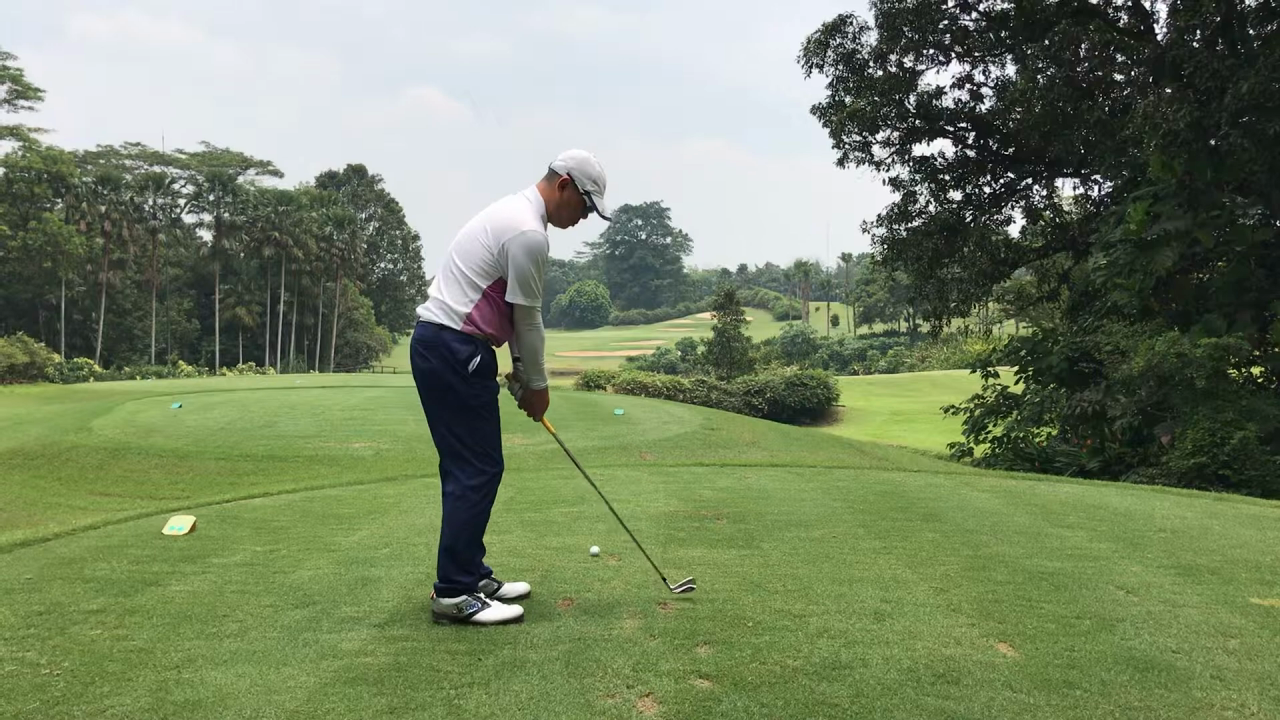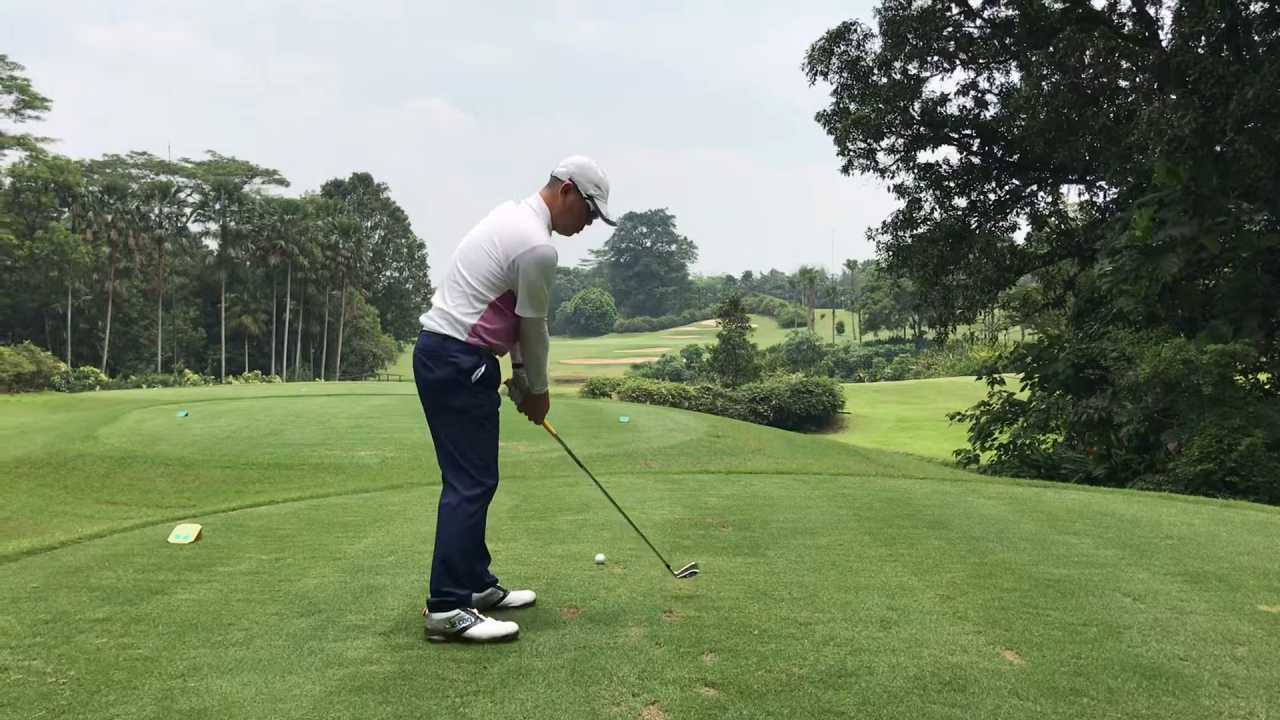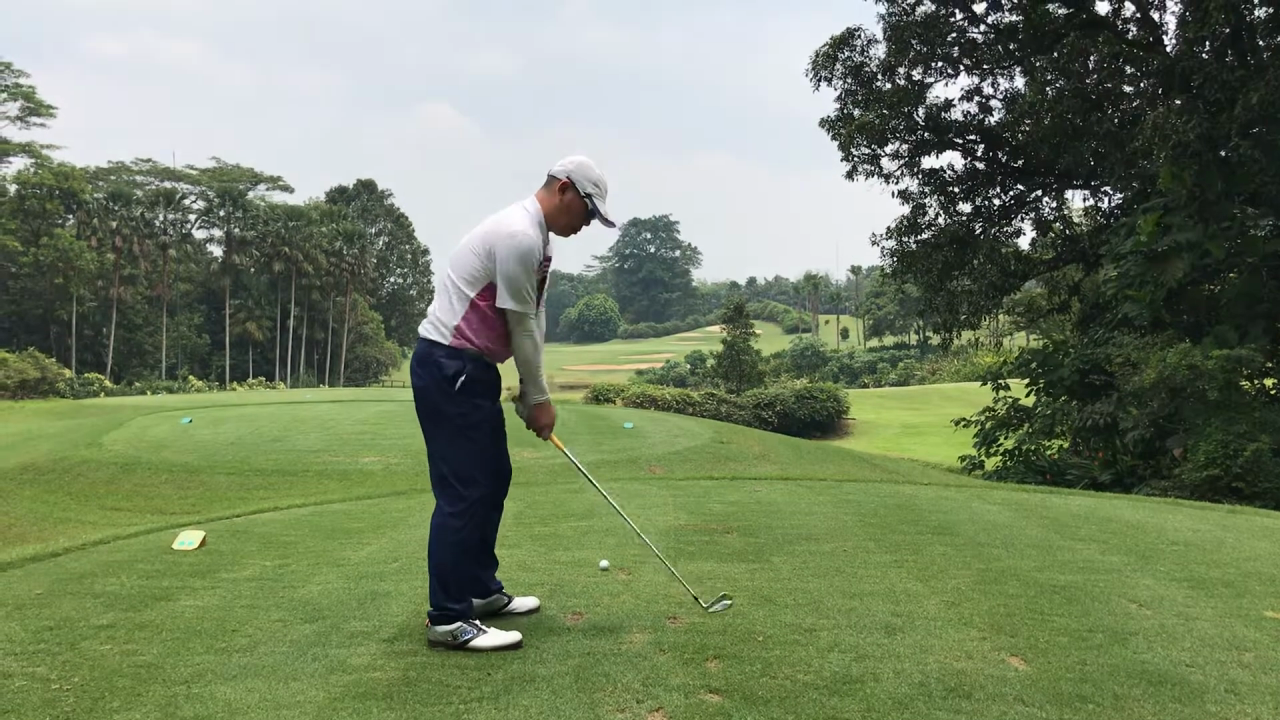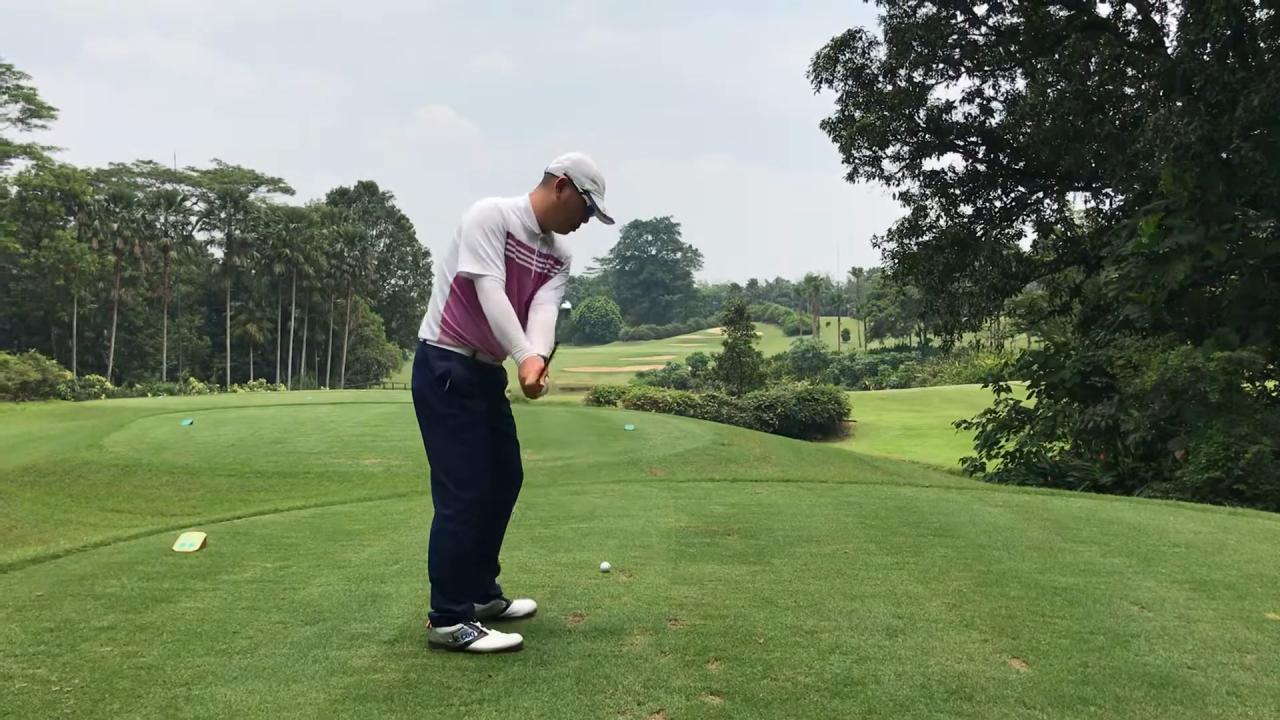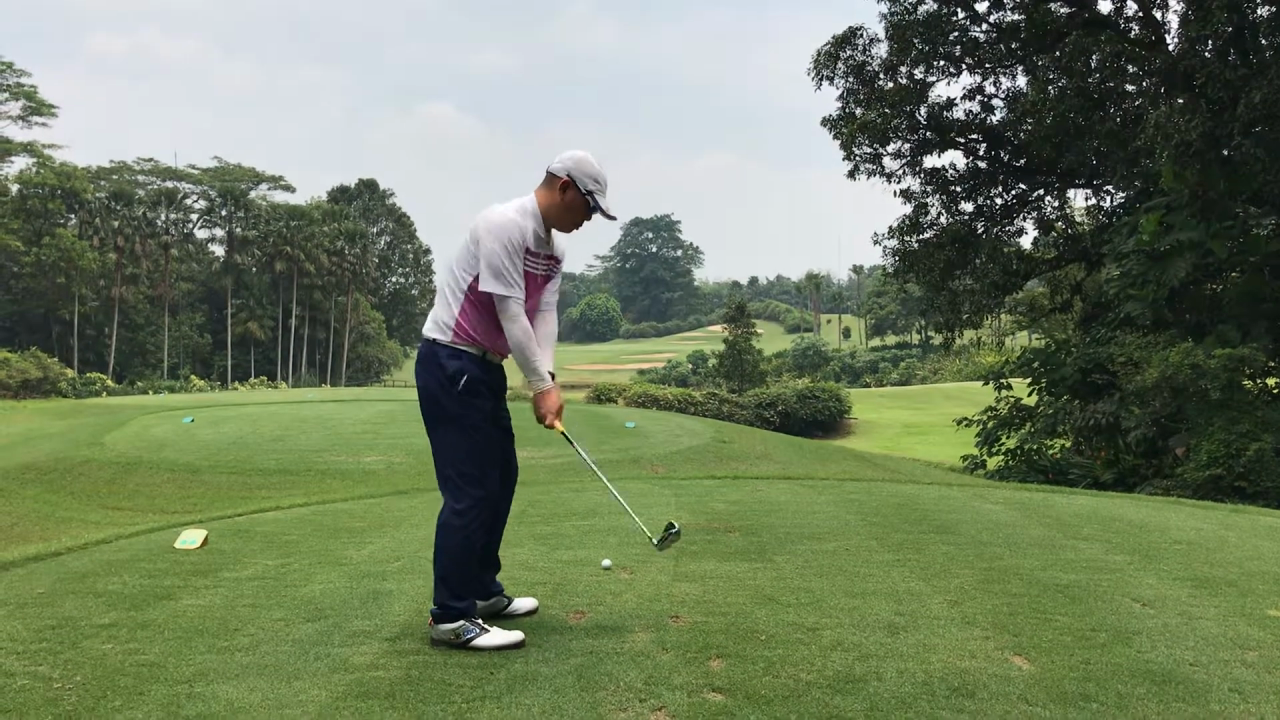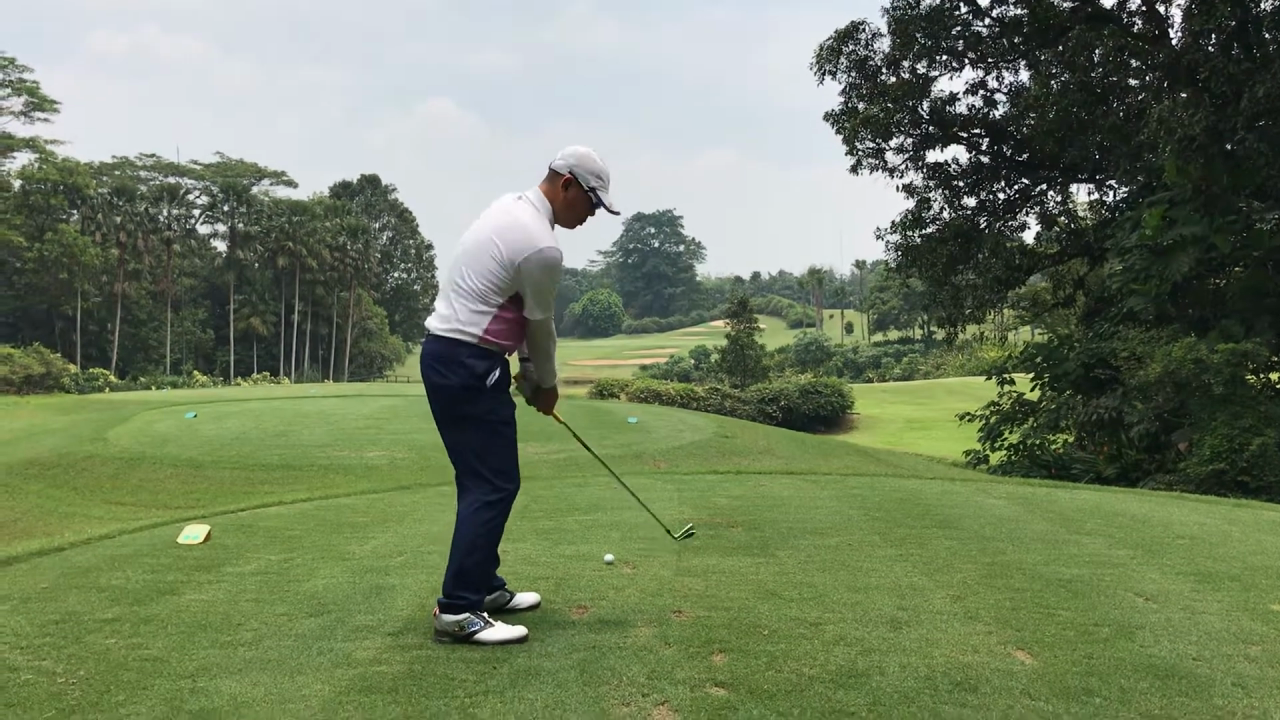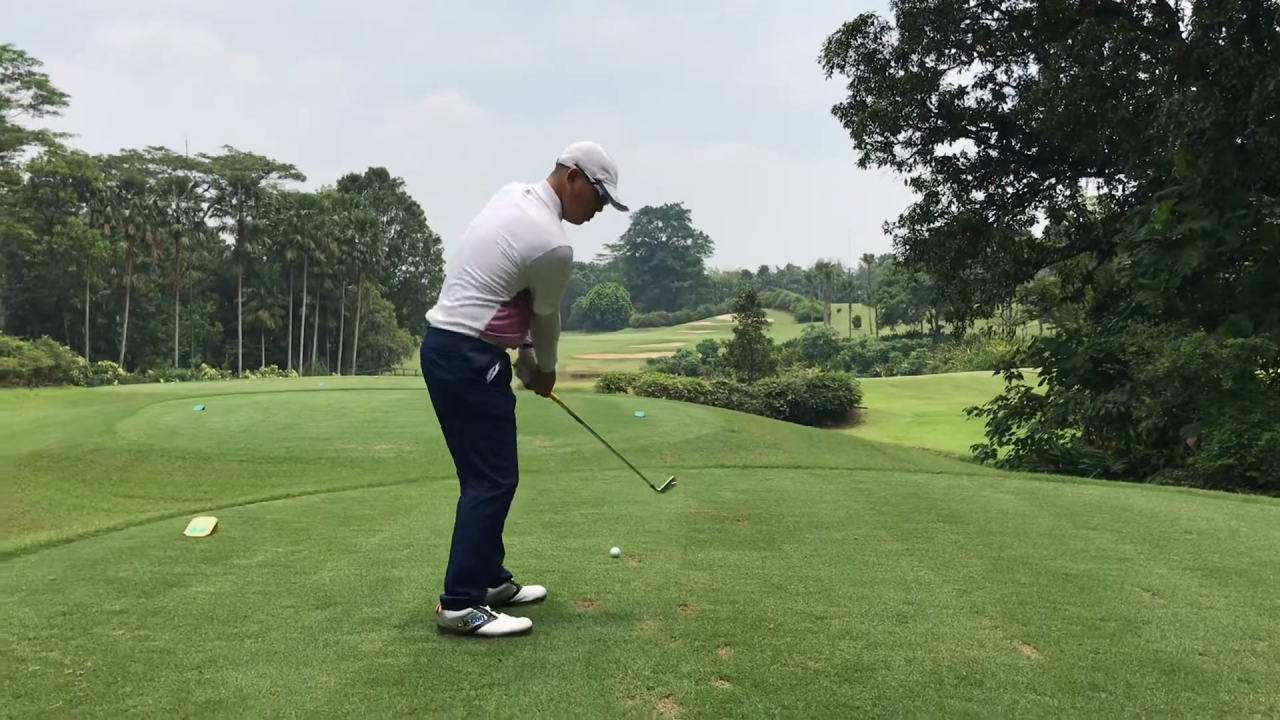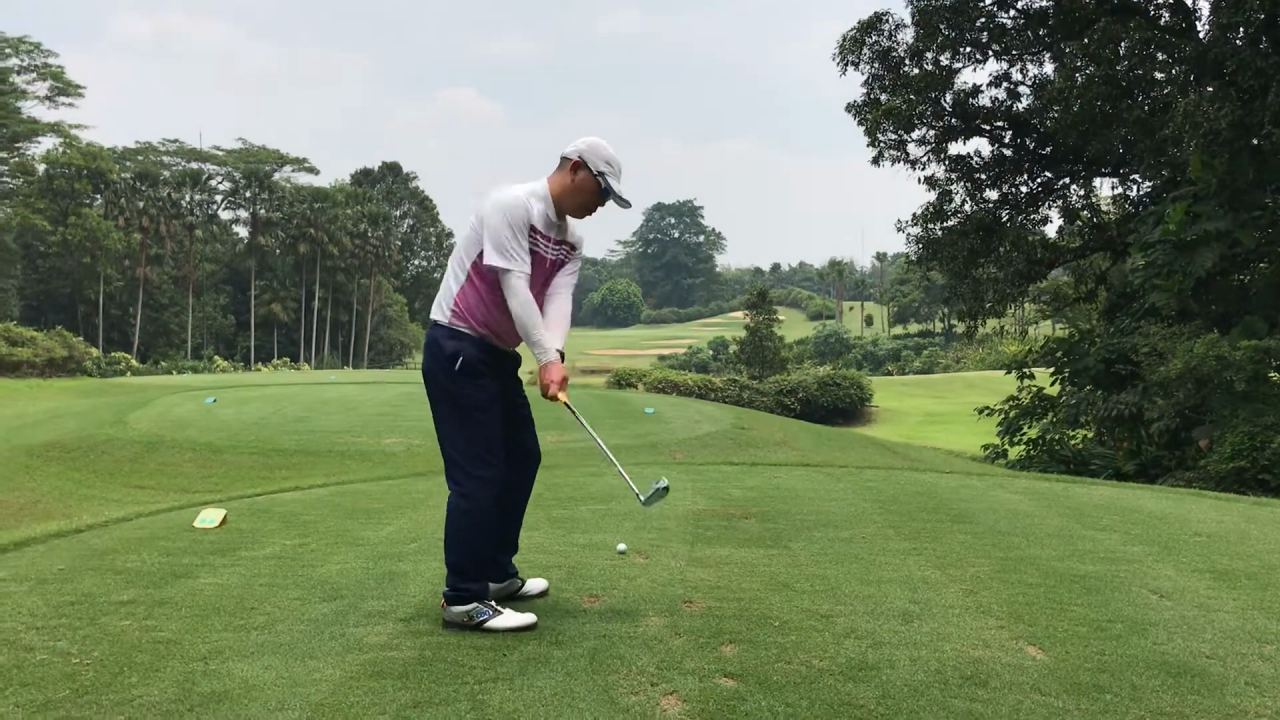
dt=0.3s
person 1, frame 1
left shoulder: (515, 211)
right shoulder: (528, 232)
right elbow: (527, 317)
left wrist: (522, 369)
right wrist: (537, 384)
left hip: (443, 344)
right hip: (454, 349)
left knee: (467, 467)
right knee: (477, 468)
left ankle: (470, 575)
right ankle: (455, 591)
person 1, frame 2
left shoulder: (514, 214)
right shoulder: (537, 247)
right elbow: (534, 327)
left wrist: (521, 371)
right wrist: (538, 389)
left hip: (444, 353)
right hip: (458, 361)
left knee: (473, 476)
right knee: (471, 480)
left ankle: (474, 583)
right ankle: (446, 607)
person 1, frame 3
left shoulder: (534, 238)
right shoulder: (519, 236)
left elbow: (532, 321)
right elbow: (520, 326)
left wrist: (532, 391)
right wrist: (538, 397)
left hip: (466, 367)
right hip: (449, 367)
left knee: (493, 478)
right knee: (463, 489)
left ankle: (479, 588)
right ankle: (448, 618)
person 1, frame 4
left shoulder: (558, 256)
right shoulder: (490, 215)
left elbow: (543, 313)
right elbow: (490, 294)
left wrist: (538, 360)
right wrist: (523, 356)
left hip: (487, 371)
right hip: (446, 368)
left knee: (503, 480)
right knee: (461, 493)
left ankle: (479, 594)
right ankle: (449, 620)
person 1, frame 5
left shoulder: (553, 251)
right shoulder: (502, 223)
left elbow: (544, 316)
right elbow: (510, 312)
left wrist: (549, 380)
right wrist: (540, 384)
left hip: (483, 368)
right hip: (452, 365)
left knee: (499, 479)
right knee: (470, 489)
left ankle: (481, 591)
right ankle: (451, 616)
person 1, frame 6
left shoulder: (509, 206)
right shoulder: (542, 248)
right elbow: (539, 326)
left wrist: (529, 372)
right wrist: (546, 383)
left hip: (444, 352)
right hip: (468, 365)
left knee: (480, 478)
right knee: (495, 484)
left ankle: (482, 585)
right ankle: (458, 607)
person 1, frame 7
left shoulder: (512, 195)
right shoulder: (552, 246)
right elbow: (545, 318)
left wrist: (525, 351)
right wrist: (544, 368)
left hip: (444, 345)
right hip: (469, 358)
left knee: (484, 471)
right knee: (493, 479)
left ankle: (488, 578)
right ankle: (459, 604)
person 1, frame 8
left shoulder: (570, 242)
right shoulder: (512, 202)
left elbow: (559, 300)
right elbow: (515, 286)
left wrist: (554, 357)
right wrist: (545, 358)
left hip: (499, 355)
right hip: (458, 350)
left knee: (521, 460)
right knee: (477, 472)
left ankle: (496, 574)
right ankle: (464, 598)
